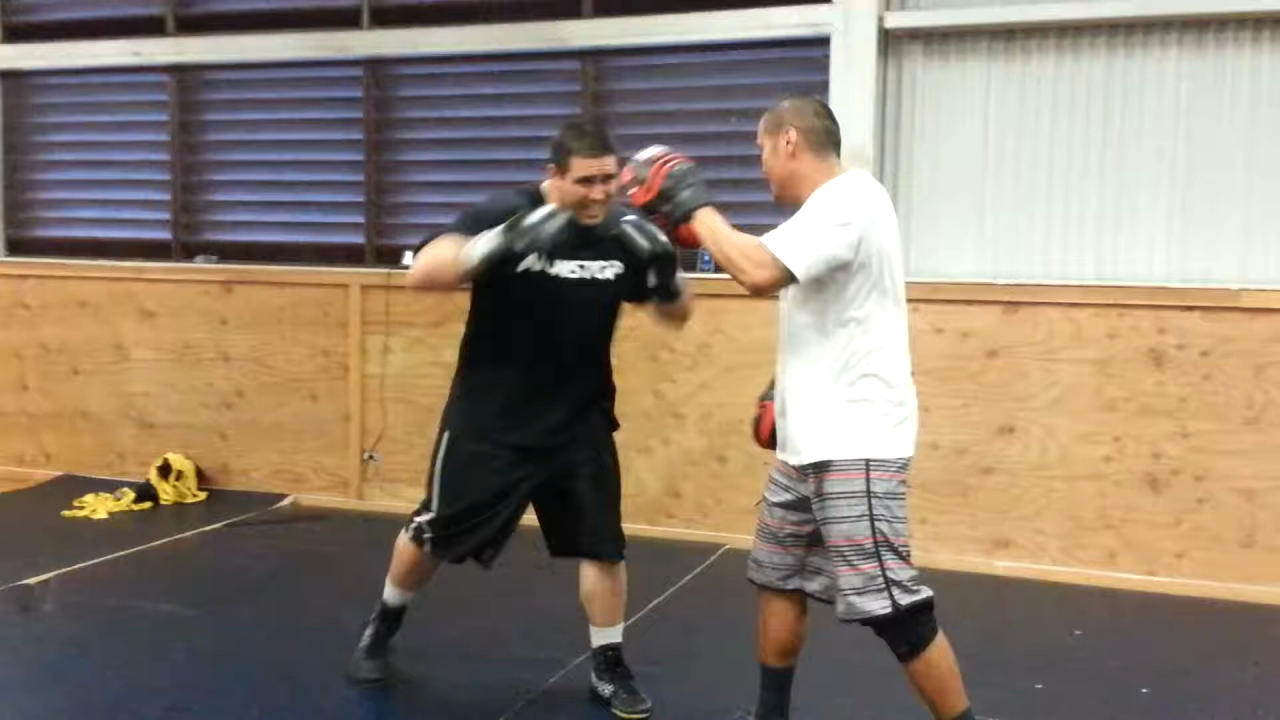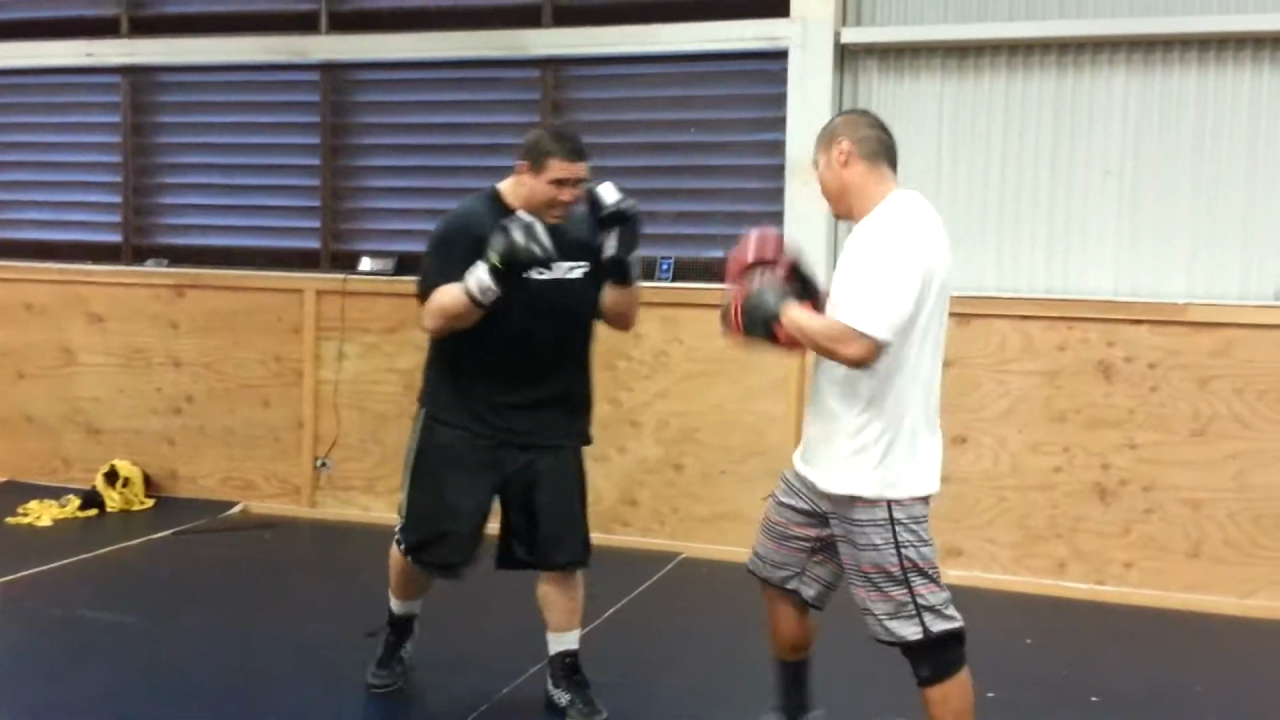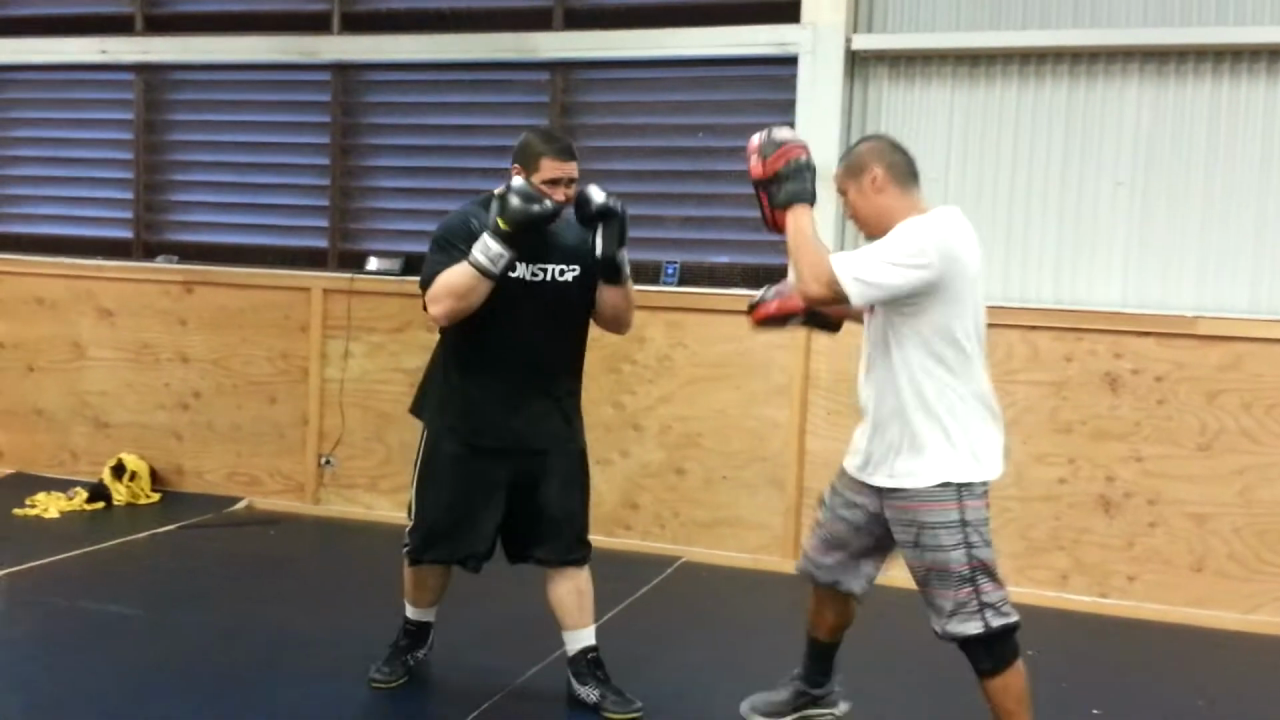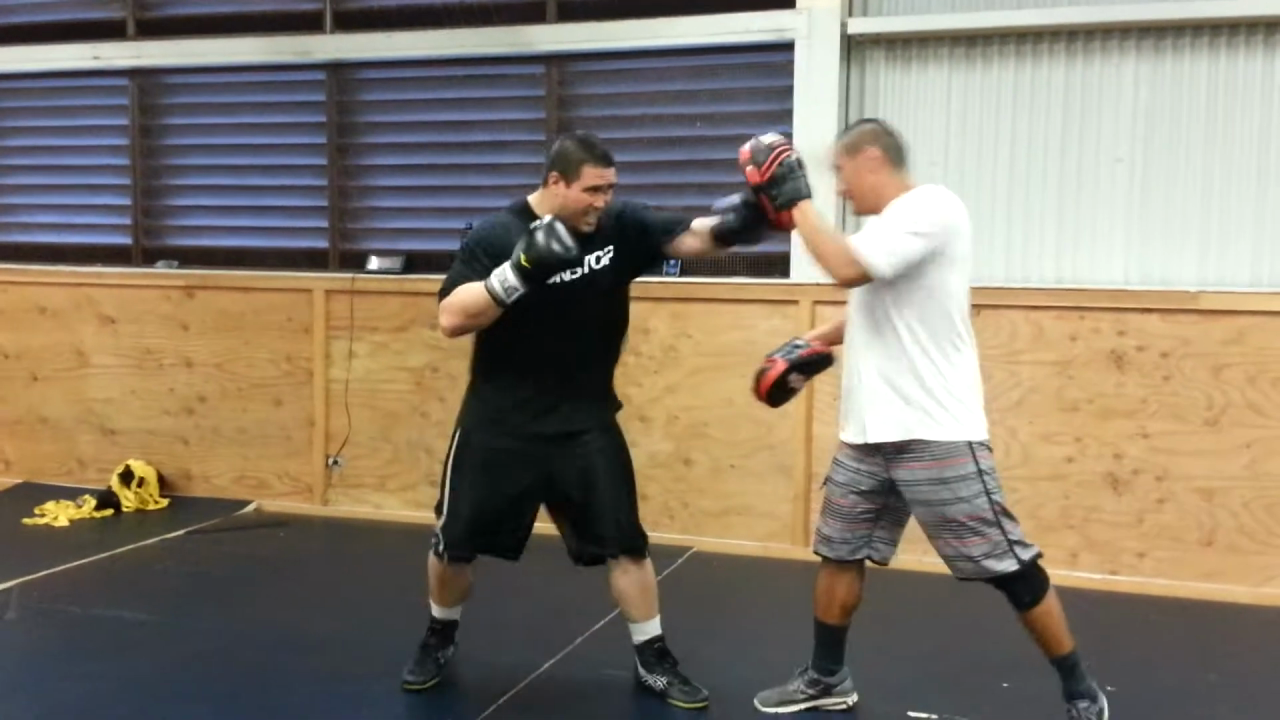
dt=0.5s
person 1, frame 1
left shoulder: (850, 199)
right shoulder: (826, 208)
left elbow: (759, 272)
left wrist: (694, 209)
right wrist: (789, 382)
left hip: (855, 444)
right hip: (808, 440)
left knee: (889, 605)
right knee: (776, 577)
person 1, frame 2
left shoulder: (902, 228)
right shoulder: (876, 228)
left elbow: (857, 344)
left wrist: (782, 312)
right wrist: (796, 301)
left hip: (878, 469)
right hip: (826, 459)
left knee: (923, 631)
right knee: (780, 578)
person 1, frame 3
left shoulder: (933, 237)
right shoulder: (910, 241)
left elbow: (820, 288)
left wrist: (795, 204)
right wrist: (803, 299)
left hip: (939, 469)
right hip: (879, 456)
left knee: (978, 625)
right knee: (830, 573)
person 1, frame 4
left shoulder: (930, 210)
right shoulder: (886, 223)
left elbow: (844, 268)
left wrist: (795, 200)
right wrist: (808, 345)
left hip: (938, 433)
right hip: (870, 431)
left knee: (1007, 566)
right knee: (838, 550)
person 2, frame 1
left shoulder: (621, 235)
right shoulder: (505, 214)
left elbow: (677, 313)
right elbow: (423, 271)
left wrist: (662, 271)
right wrist: (502, 241)
left hip: (580, 419)
right hip: (490, 416)
left knee: (601, 544)
right knee: (435, 532)
left ankle: (608, 666)
right ankle: (383, 625)
person 2, frame 2
left shoulder: (585, 229)
right shoulder: (468, 223)
left elbow: (623, 316)
right elbow: (435, 318)
left wrist: (619, 251)
right wrist: (495, 266)
left hip: (550, 423)
right hip: (461, 419)
left knee: (562, 553)
right knee: (422, 540)
right ankle: (397, 632)
person 2, frame 3
left shoulder: (576, 231)
right shoulder: (464, 226)
left elbow: (618, 319)
right elbow: (441, 307)
left wrist: (611, 248)
right wrist: (502, 236)
left hip: (550, 425)
right hip: (465, 424)
left knee: (564, 548)
right knee: (432, 545)
left ankle: (586, 670)
right ankle: (412, 638)
person 2, frame 4
left shoulder: (620, 224)
right shoulder: (495, 234)
left elbow: (695, 237)
right elbow: (450, 319)
left wrist: (738, 218)
right wrist: (521, 267)
left hip: (586, 424)
right hip: (499, 422)
left knee: (623, 544)
right knee: (455, 542)
left ankle: (654, 659)
right ankle: (438, 639)
